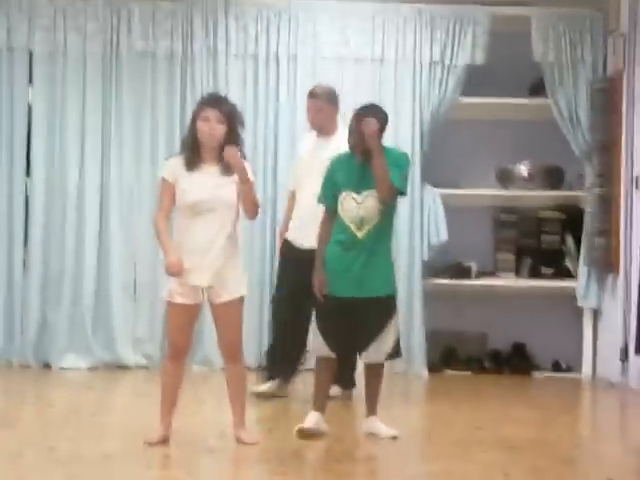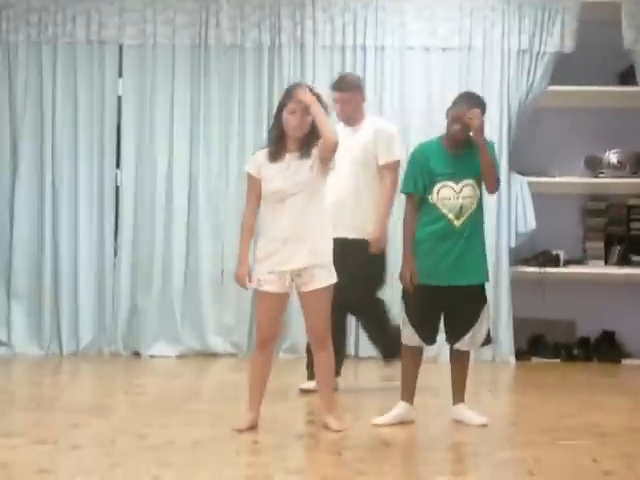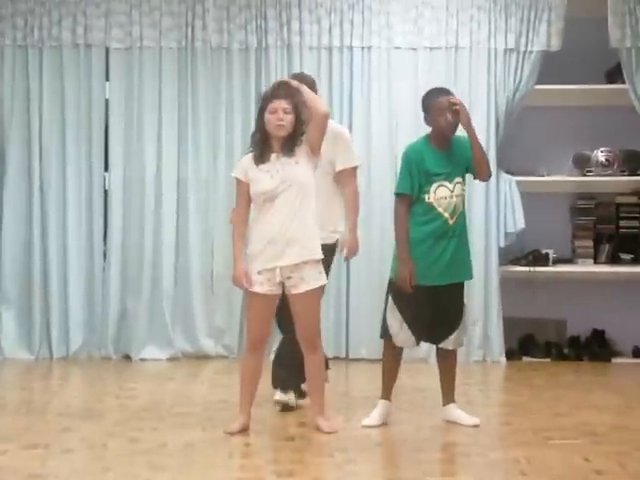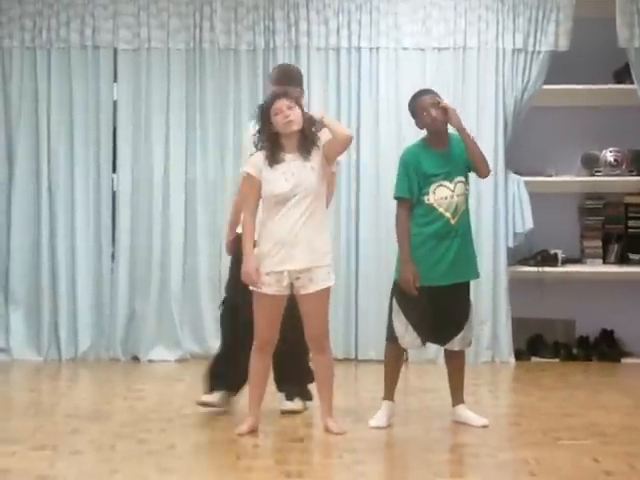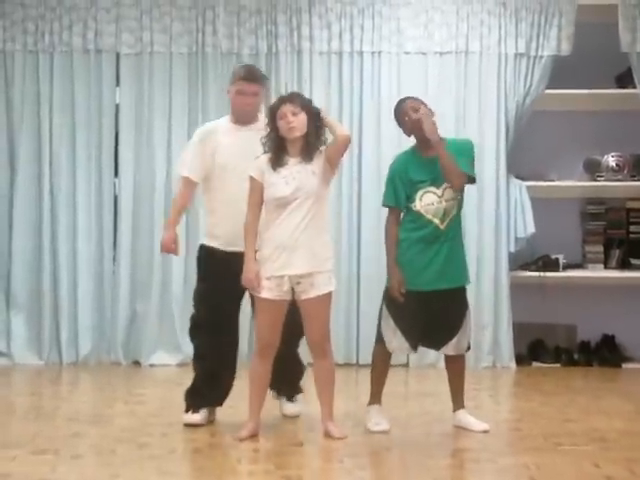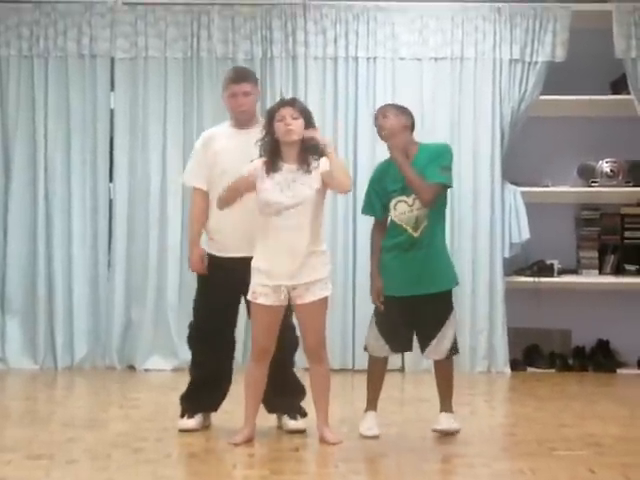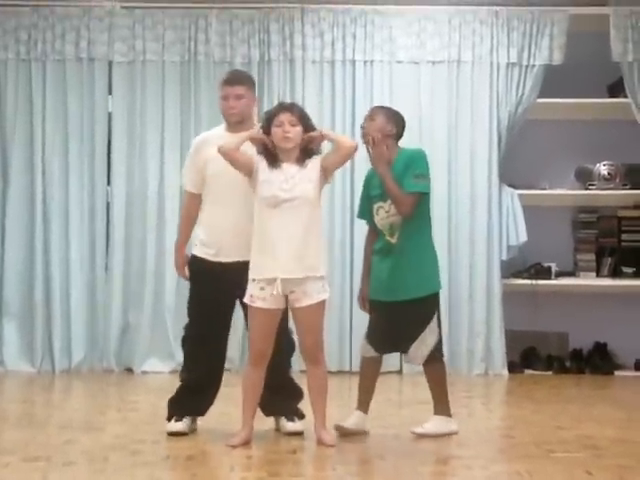
dt=0.4s
person 1, frame 1
left shoulder: (238, 168)
right shoulder: (176, 167)
left elbow: (252, 213)
right elbow: (161, 215)
left wrist: (242, 174)
right wrist: (169, 251)
left hip: (226, 271)
right hip: (186, 270)
left knee: (233, 351)
right knee: (176, 350)
left ankle: (240, 424)
right ankle: (165, 425)
person 1, frame 2
left shoulder: (318, 155)
right shoulder: (262, 160)
left elbow: (332, 140)
right elbow: (251, 212)
left wrist: (313, 101)
right wrist: (242, 257)
left hip: (314, 257)
right hip: (272, 259)
left knee: (321, 338)
right knee: (264, 338)
left ankle: (328, 411)
right ankle: (253, 412)
person 1, frame 3
left shoulder: (306, 153)
right shoulder: (248, 164)
left elbow: (322, 112)
right elbow: (240, 215)
left wrist: (297, 86)
right wrist: (238, 259)
left hip: (303, 258)
right hip: (262, 260)
left knee: (310, 341)
right knee: (255, 342)
left ankle: (319, 413)
right ankle: (244, 414)
person 1, frame 4
left shoulder: (319, 155)
right shoulder: (260, 161)
left elbow: (346, 136)
right elbow: (248, 212)
left wrist: (320, 119)
right wrist: (247, 257)
left hip: (312, 260)
right hip: (271, 260)
left knee: (319, 340)
right knee: (263, 342)
left ankle: (327, 414)
right ankle: (253, 415)
person 1, frame 5
left shoulder: (323, 160)
right shoulder: (264, 164)
left elbow: (344, 137)
right elbow: (252, 216)
left wrist: (324, 120)
right wrist: (249, 261)
left hip: (314, 264)
right hip: (273, 264)
left knee: (320, 345)
right knee: (264, 346)
left ankle: (328, 419)
right ankle: (253, 420)
person 1, frame 6
left shoulder: (319, 167)
right shoulder: (260, 168)
left elbow: (345, 186)
right elbow: (223, 202)
left wrist: (329, 148)
right wrist: (242, 183)
left hip: (310, 271)
right hip: (268, 271)
left knee: (316, 350)
right knee: (260, 351)
left ankle: (323, 424)
right ankle: (248, 425)
person 1, frame 7
left shoulder: (316, 168)
right shoulder: (259, 167)
left elbow: (350, 147)
right elbow: (225, 150)
left wrist: (324, 134)
right wrist: (251, 135)
left hip: (307, 272)
right hip: (265, 272)
left knee: (313, 352)
right knee: (258, 354)
left ankle: (321, 426)
right ankle: (246, 427)
person 2, frame 1
left shoulder: (351, 144)
right shoulder: (305, 144)
right wrist: (283, 231)
right hip: (297, 243)
right knee: (285, 309)
left ankle: (343, 380)
right ankle: (279, 375)
person 2, frame 2
left shoulder: (382, 131)
right shoulder: (333, 134)
left elbow: (390, 180)
left wrist: (380, 226)
left hip: (364, 237)
right hip: (330, 235)
left knee: (362, 302)
right knee: (327, 307)
left ankle: (396, 351)
person 2, frame 3
left shoulder: (334, 134)
left elbow: (348, 185)
left wrist: (351, 231)
left hip: (319, 238)
right knee: (285, 309)
left ankle: (288, 382)
person 2, frame 4
right shoulder: (257, 128)
left elbow: (326, 181)
right wrist: (232, 228)
left knee: (292, 318)
right knee: (237, 310)
left ankle: (294, 388)
right ankle: (224, 385)
person 2, frame 5
right shoulder: (208, 134)
right elbow: (188, 184)
right wrist: (170, 226)
right hip: (218, 248)
left knee: (283, 322)
right knee: (211, 326)
left ankle: (287, 389)
right ankle: (203, 401)
person 2, frame 6
right shoulder: (210, 140)
right elbow: (199, 194)
right wrist: (194, 243)
right hip: (219, 255)
left knee: (278, 335)
right knee: (210, 334)
left ankle: (286, 406)
right ankle: (198, 406)
person 2, frame 7
right shoulder: (204, 143)
right elbow: (192, 199)
right wrist: (180, 247)
right hip: (209, 259)
left knee: (273, 338)
right knee: (202, 338)
left ankle: (284, 409)
right ankle: (186, 409)
person 3, frame 1
left shoulder: (396, 159)
right shoulder: (338, 164)
left elbow: (385, 196)
right elbow: (328, 218)
left wrist: (373, 147)
right wrist: (318, 265)
left hip: (375, 276)
right hip: (337, 273)
left knee: (375, 350)
right knee: (326, 346)
left ankle: (371, 417)
right ankle: (317, 414)
person 3, frame 2
left shoulder: (483, 149)
right shoulder: (424, 153)
left elbow: (492, 186)
right elbow: (411, 207)
left wrist: (478, 137)
right wrist: (407, 257)
left hip: (467, 264)
right hip: (427, 263)
left knee: (464, 337)
right knee: (414, 335)
left ankle: (459, 404)
right ankle: (406, 404)
person 3, frame 3
left shoulder: (462, 146)
right shoulder: (415, 153)
left elbow: (485, 174)
right elbow: (402, 208)
left wrist: (470, 128)
right wrist: (404, 259)
left hip: (452, 262)
right hip: (417, 262)
left knee: (449, 336)
right knee: (397, 334)
left ankle: (449, 404)
right ankle: (384, 403)
person 3, frame 4
left shoulder: (461, 146)
right shoulder: (412, 156)
left elbow: (484, 171)
right elbow: (403, 212)
left wrist: (460, 126)
right wrist: (406, 262)
left hip: (456, 262)
right hip: (420, 263)
left knee: (456, 336)
right knee: (398, 335)
left ankle: (458, 405)
right ankle: (387, 403)
person 3, frame 5
left shoulder: (461, 147)
right shoulder: (401, 163)
left elbow: (458, 182)
right elbow: (393, 218)
left wrist: (436, 140)
right wrist: (392, 267)
left hip: (448, 266)
right hip: (410, 268)
left knee: (455, 341)
right knee: (387, 338)
left ankle: (459, 409)
right ankle: (375, 406)
person 3, frame 6
left shoulder: (439, 153)
right shoulder: (381, 172)
left elbow: (427, 196)
right elbow: (379, 227)
left wrist: (400, 158)
right wrist: (374, 275)
left hip: (433, 272)
right hip: (394, 275)
left knee: (441, 346)
right knee: (379, 345)
left ankle: (446, 412)
right ankle: (371, 412)
person 3, frame 7
left shoulder: (415, 159)
right shoulder: (371, 177)
left elbow: (405, 207)
right elbow: (373, 231)
left wrist: (382, 167)
right wrist: (365, 279)
left hip: (417, 277)
right hip: (383, 279)
left knee: (428, 349)
right knee: (371, 346)
left ankle: (444, 415)
right ankle: (360, 414)
